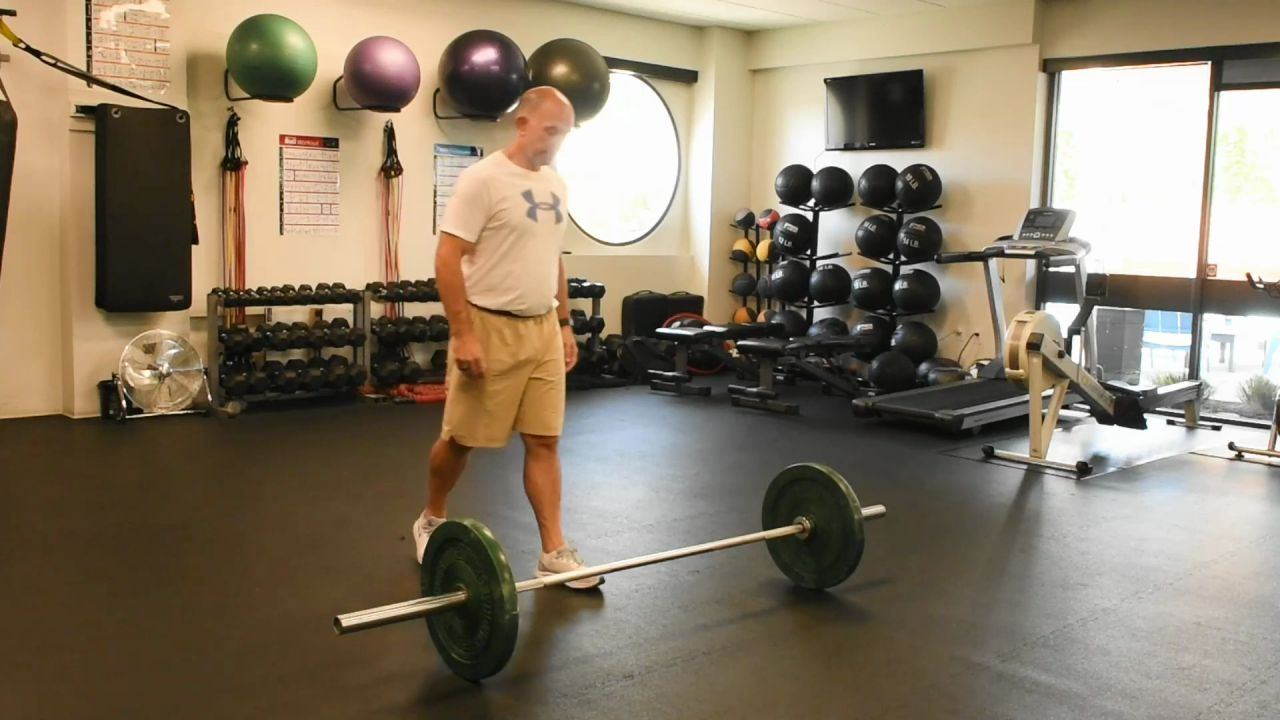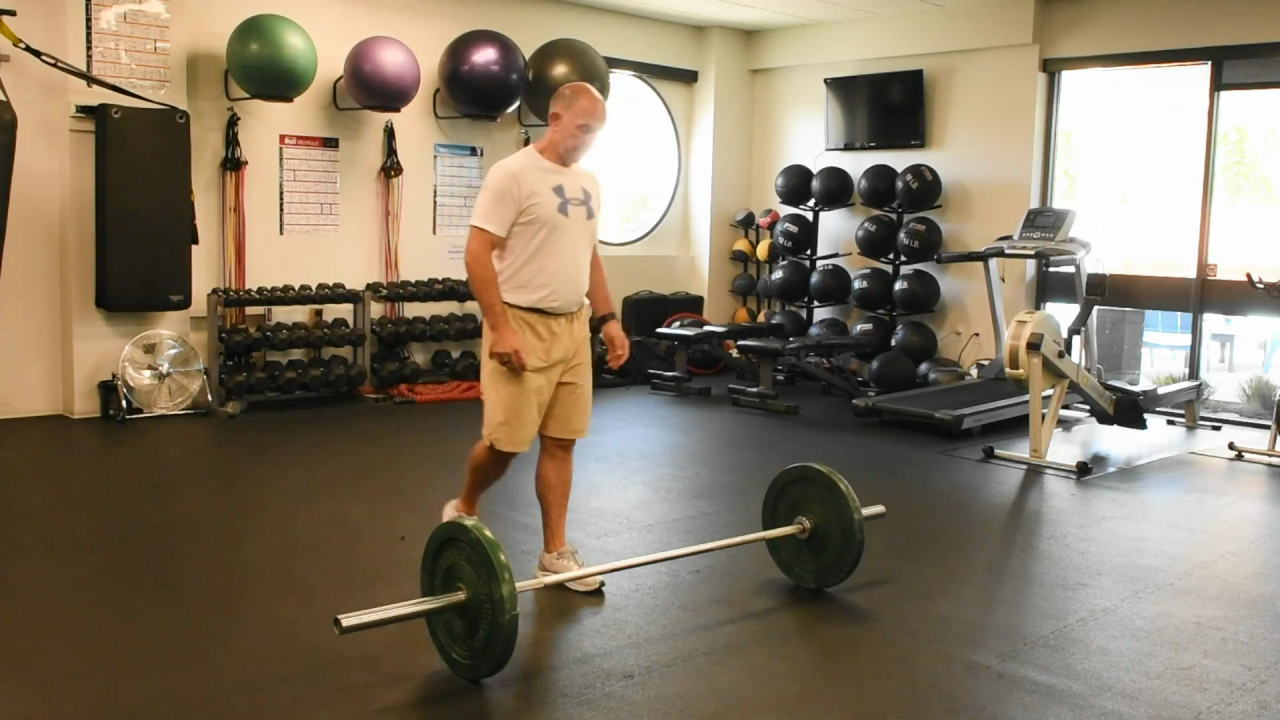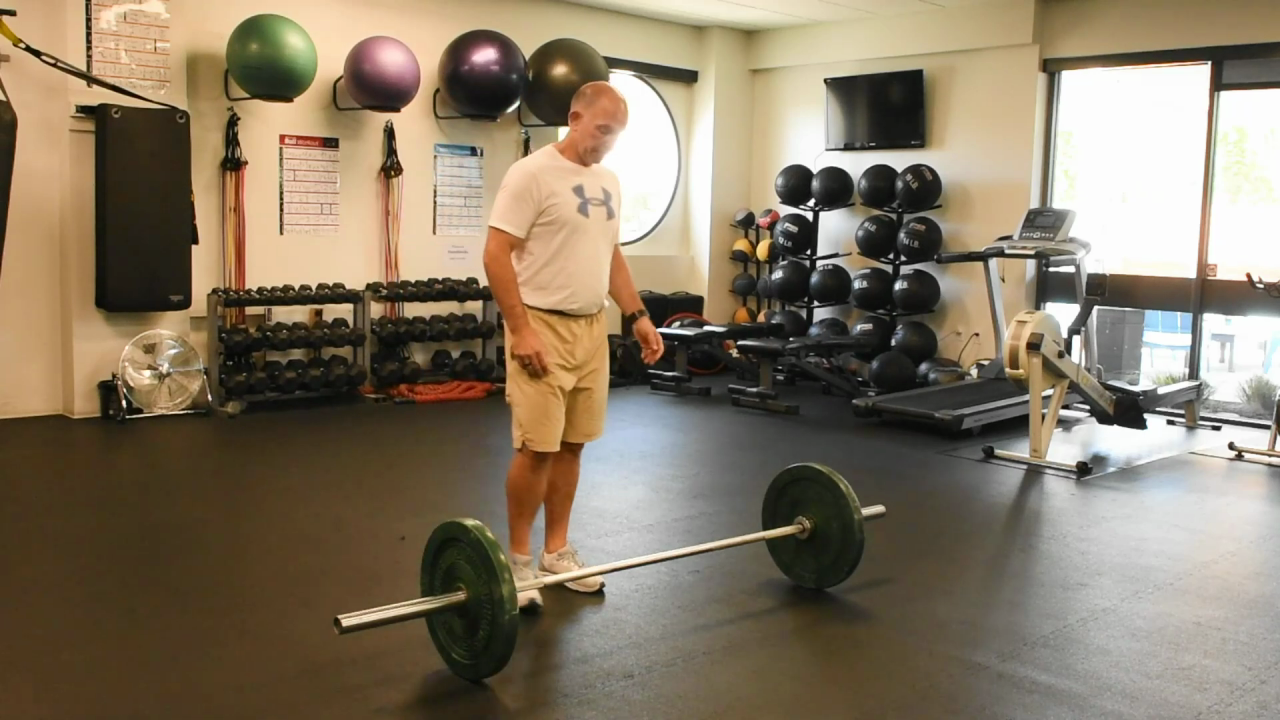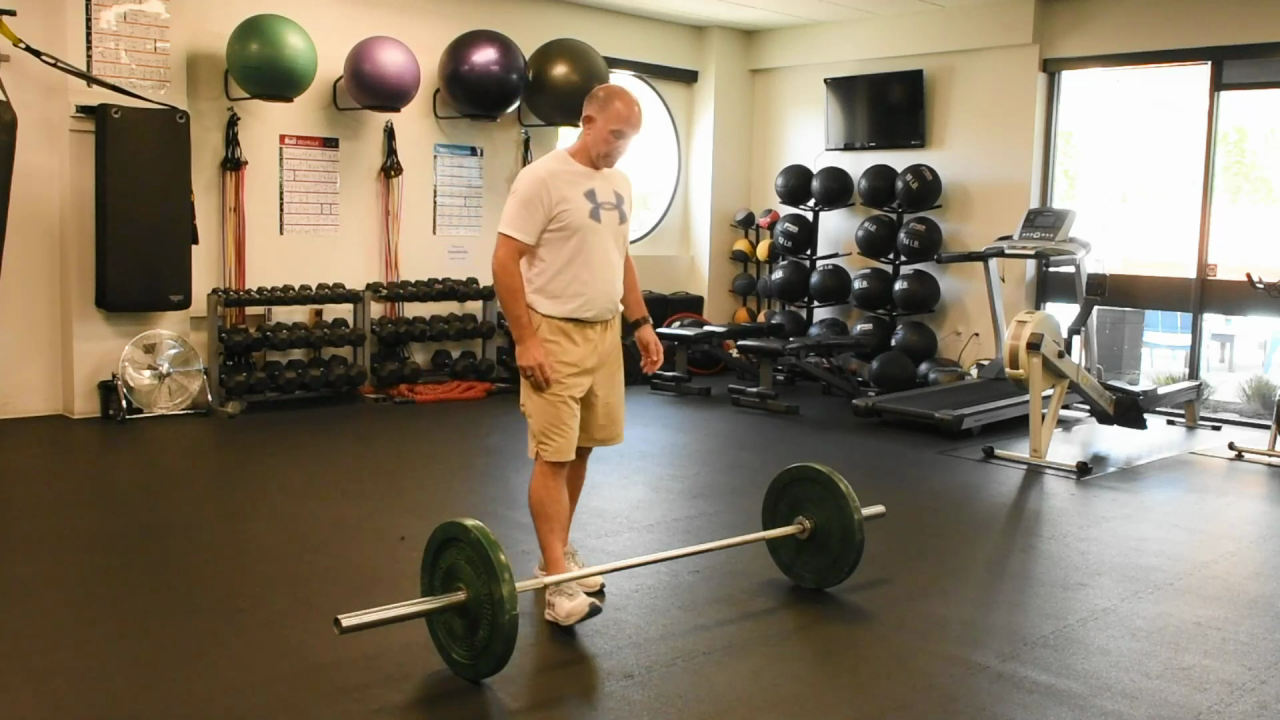
dt=0.2s
person 1, frame 1
left shoulder: (555, 185)
right shoulder: (483, 180)
right elbow: (448, 259)
left wrist: (564, 323)
right wrist: (464, 334)
left hip: (542, 330)
right hip: (491, 328)
left knee: (544, 440)
right knee: (464, 435)
left ankle: (554, 550)
right ankle: (432, 518)
person 1, frame 2
left shoulder: (587, 182)
right shoulder: (514, 174)
right elbow: (478, 253)
left wrist: (608, 319)
right wrist: (501, 327)
left hip: (572, 327)
right hip: (521, 326)
left knee: (560, 441)
right knee: (505, 441)
left ankle: (556, 551)
right ankle: (462, 511)
person 1, frame 3
left shoulder: (608, 181)
right shoulder: (532, 174)
right elbow: (497, 254)
left wrist: (638, 317)
right wrist: (521, 329)
left hip: (591, 328)
right hip: (542, 327)
left knee: (570, 444)
right knee: (537, 447)
left ankle: (558, 551)
right ankle: (518, 560)
person 1, frame 4
left shoulder: (619, 183)
right shoulder: (543, 178)
right elbow: (505, 261)
left wrist: (641, 324)
right wrist: (525, 339)
left hip: (604, 333)
right hip: (554, 335)
left knee: (580, 450)
right knee: (554, 456)
left ankle: (556, 556)
right ankle: (560, 584)
